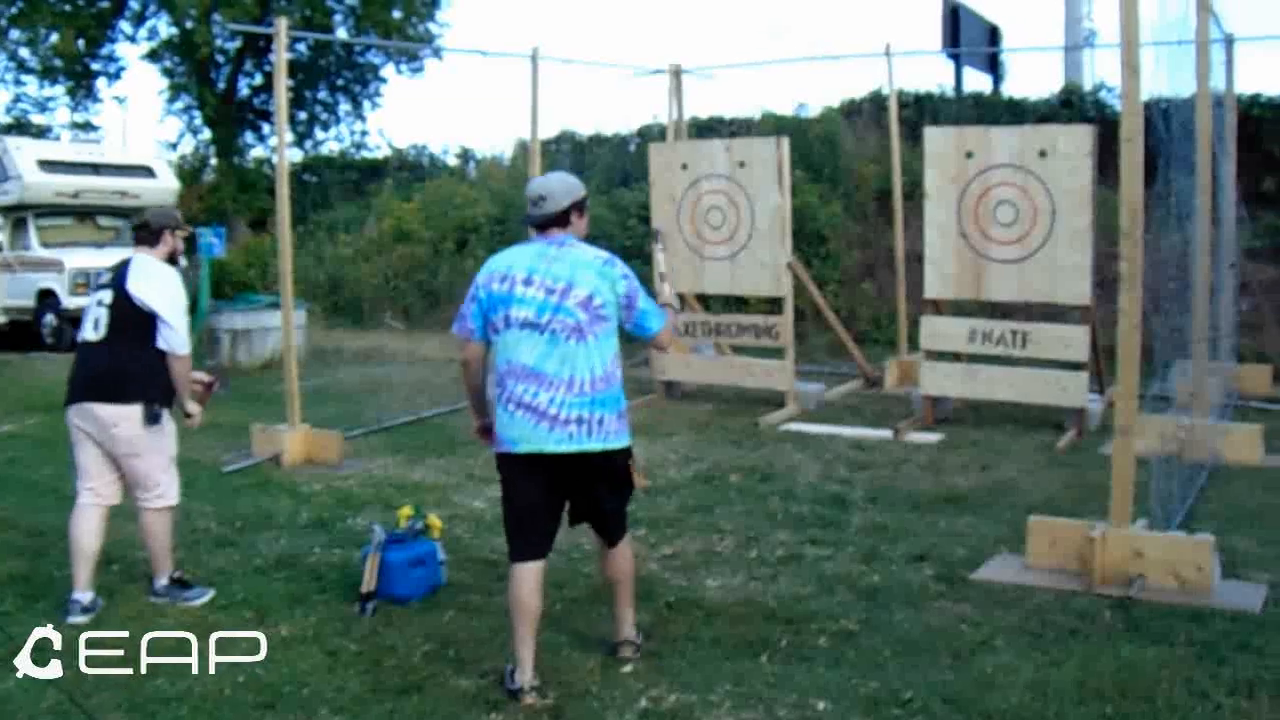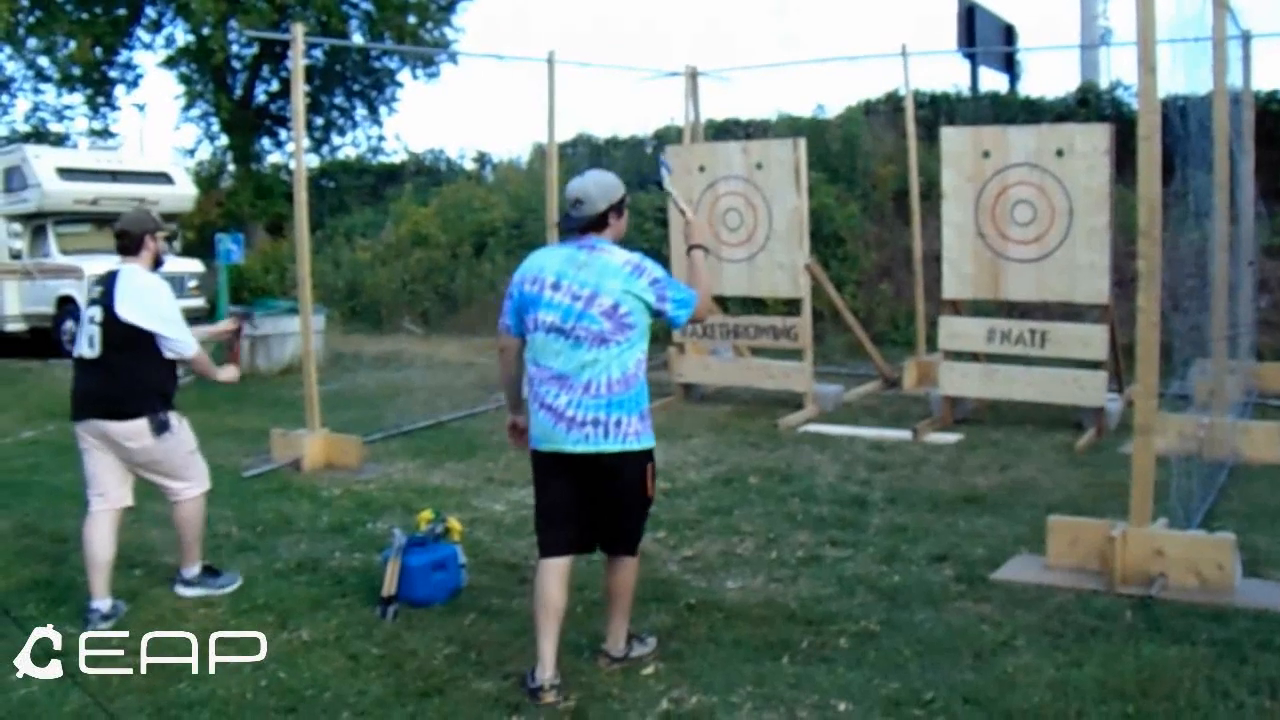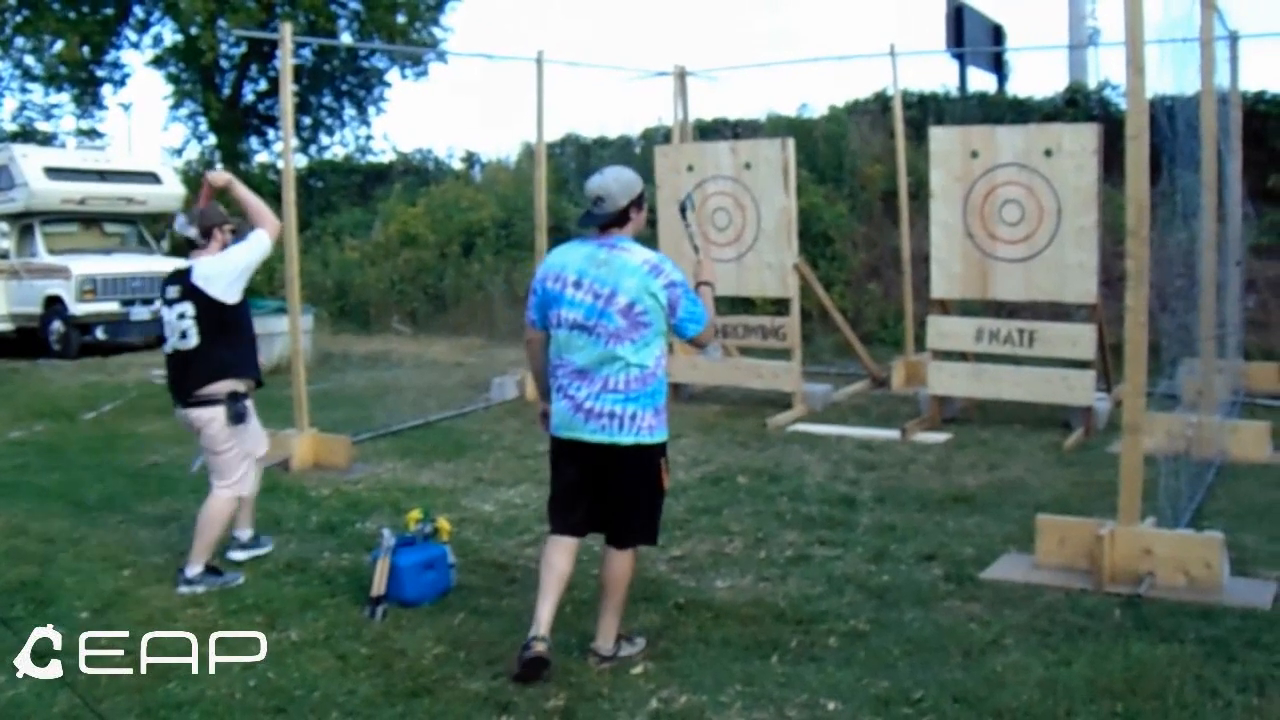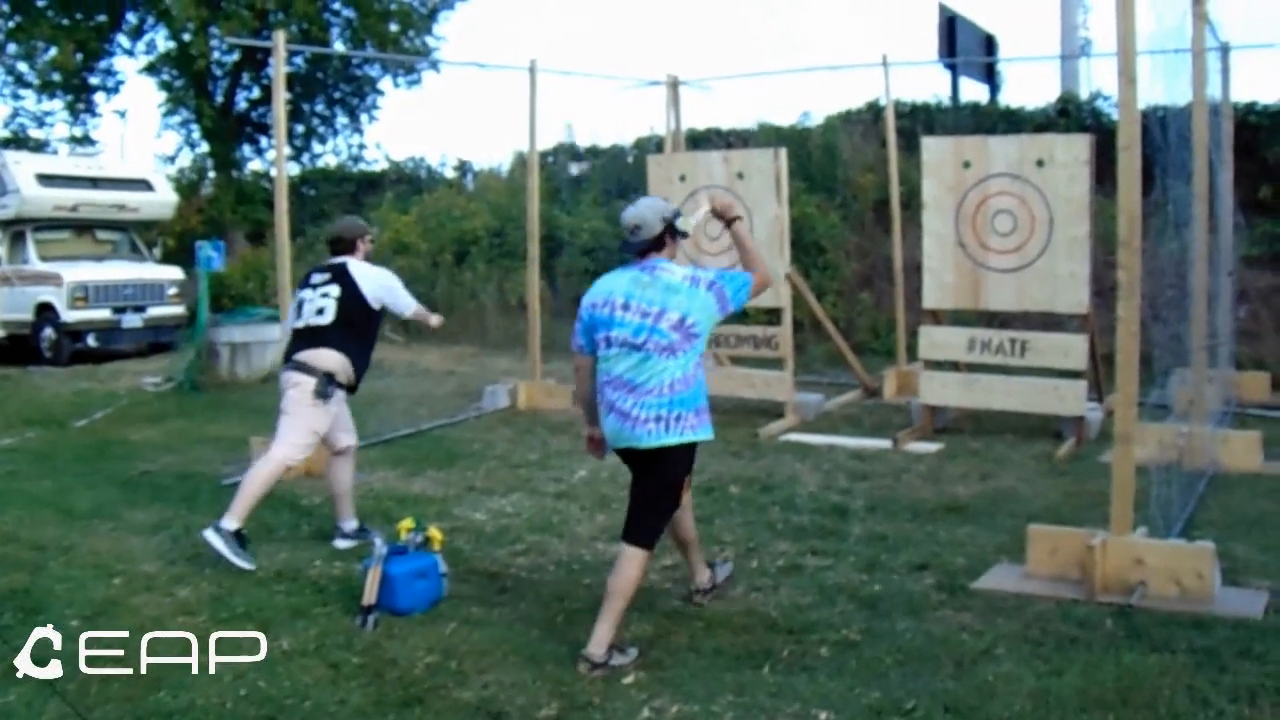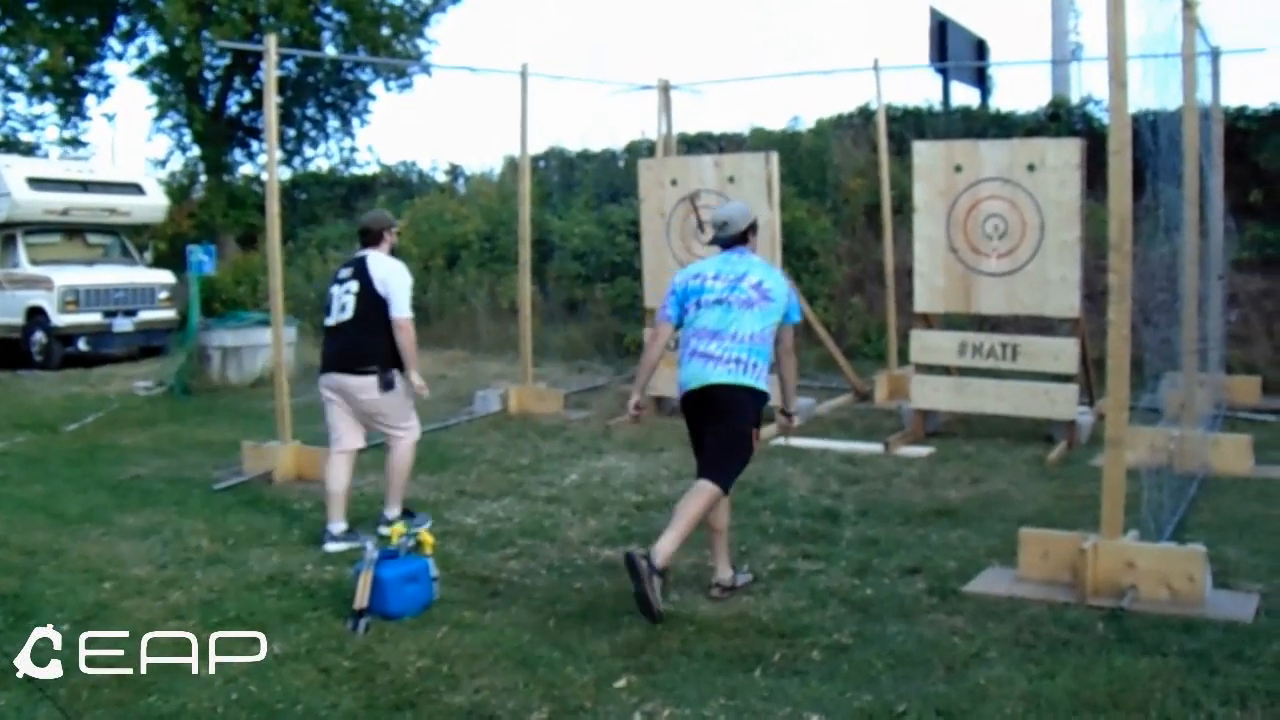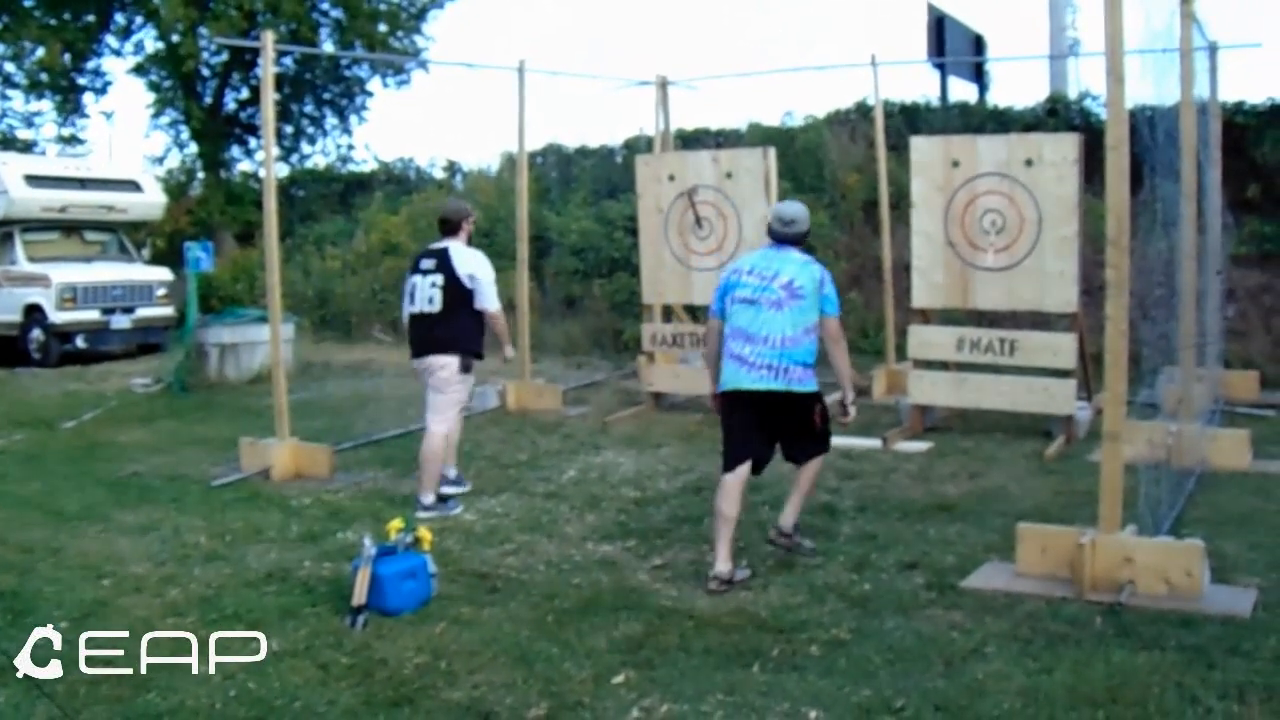
dt=0.7s
person 1, frame 1
left shoulder: (496, 269)
right shoulder: (606, 267)
left elbow: (471, 355)
right elbow: (661, 338)
left wrist: (480, 412)
right wrist: (668, 307)
left hip: (523, 436)
right hip: (599, 433)
left knee: (527, 552)
right knee: (613, 531)
left ankle: (523, 674)
right ankle: (627, 631)
person 1, frame 2
left shoulder: (532, 267)
right shoulder: (637, 272)
left elbow: (508, 347)
right elbow: (699, 308)
left wrist: (515, 408)
right wrist: (696, 250)
left hip: (550, 435)
right hip: (619, 436)
left knee: (554, 551)
right knee: (621, 544)
left ankle: (545, 672)
right ankle: (617, 644)
person 1, frame 3
left shoulder: (556, 262)
right shoulder: (656, 271)
left elbow: (534, 339)
right elbow: (703, 335)
left wrist: (546, 397)
right wrist: (705, 285)
left hip: (570, 424)
right hip: (634, 428)
left knee: (564, 528)
right knee: (622, 539)
left ankle: (539, 633)
right ankle: (607, 642)
person 1, frame 4
left shoulder: (600, 290)
right shoulder: (698, 286)
left elbow: (582, 366)
right elbow: (761, 277)
left wrist: (591, 422)
right wrist: (734, 221)
left hip: (621, 429)
right hip: (670, 430)
left knee: (675, 493)
right knee: (638, 538)
left ankle: (702, 578)
right ankle: (598, 648)
person 1, frame 5
left shoulder: (689, 276)
right shoulder: (775, 279)
left elbow: (659, 337)
right elbow: (786, 349)
left wrist: (638, 390)
right wrist: (788, 404)
left hip: (694, 387)
right hip: (741, 387)
left knee: (715, 475)
right knee: (714, 479)
left ankle: (724, 573)
right ankle: (655, 558)
person 1, frame 6
left shoulder: (735, 270)
right shoulder: (814, 273)
left elbow: (713, 332)
right elbow: (833, 337)
left wrist: (715, 383)
right wrist: (848, 393)
left hip: (737, 383)
right hip: (792, 383)
left knee: (735, 469)
right knee: (813, 452)
left ankle: (721, 566)
right ankle: (786, 523)
person 2, frame 1
left shoulder: (115, 276)
right shoulder: (162, 275)
right elbow: (176, 349)
left wrist: (186, 378)
right wrist: (188, 399)
left hip: (84, 402)
right hip: (131, 405)
left knee: (92, 495)
right knee: (156, 496)
left ankle: (80, 597)
right ankle: (165, 583)
person 2, frame 2
left shoulder: (105, 286)
right shoulder: (148, 286)
right elbow: (183, 349)
left wrist: (213, 331)
right wrist: (216, 372)
left hip: (91, 415)
right hip: (138, 417)
left knee: (103, 504)
right knee: (191, 482)
left ankle: (100, 606)
right ankle: (192, 574)
person 2, frame 3
left shoulder: (173, 284)
right shoulder: (220, 271)
right elbow: (270, 228)
right wrist: (231, 184)
left hip: (191, 399)
right hip: (222, 402)
left knee: (252, 453)
right knee: (229, 485)
left ankle: (243, 538)
right ankle: (195, 571)
person 2, frame 4
left shoulder: (311, 278)
right shoulder: (375, 277)
left elbow: (294, 327)
right elbow: (413, 312)
right wrist: (431, 318)
left hip: (301, 370)
right hip: (321, 380)
left knee: (345, 448)
right knee: (286, 452)
left ankle: (348, 527)
right ankle: (228, 525)
person 2, frame 5
left shoulder: (342, 272)
right shoulder: (391, 268)
right elbow: (401, 323)
right wrist: (412, 371)
left hip: (332, 373)
right hip: (371, 374)
left knee: (342, 447)
right knee: (405, 436)
left ankle: (336, 530)
right ankle: (393, 514)
person 2, frame 6
left shoulder: (419, 261)
right shoulder: (472, 259)
left elbow: (408, 311)
right elbow: (490, 309)
right wrist: (506, 345)
left hip: (423, 353)
right hip: (453, 355)
left knee: (447, 415)
right knee: (440, 424)
left ankle: (448, 476)
right ankle: (427, 500)
